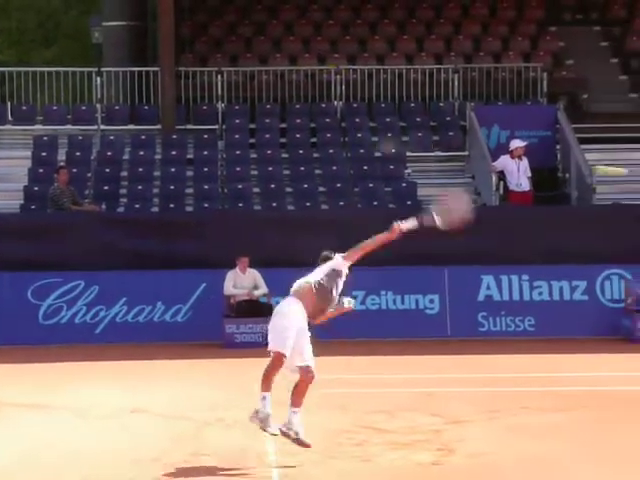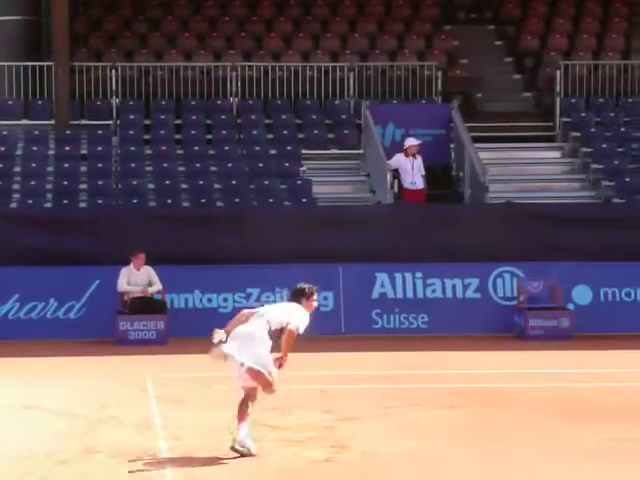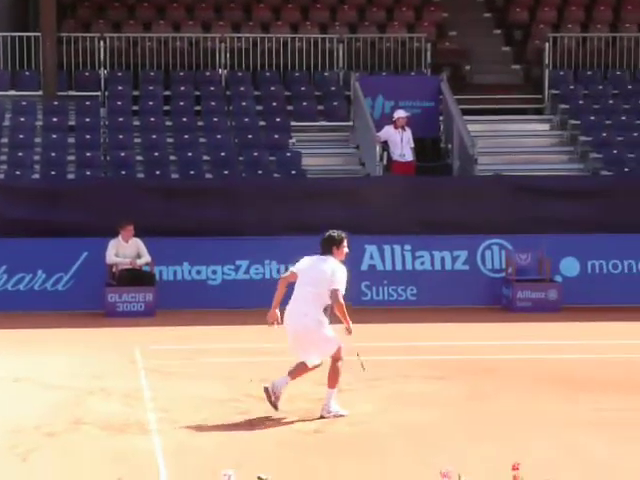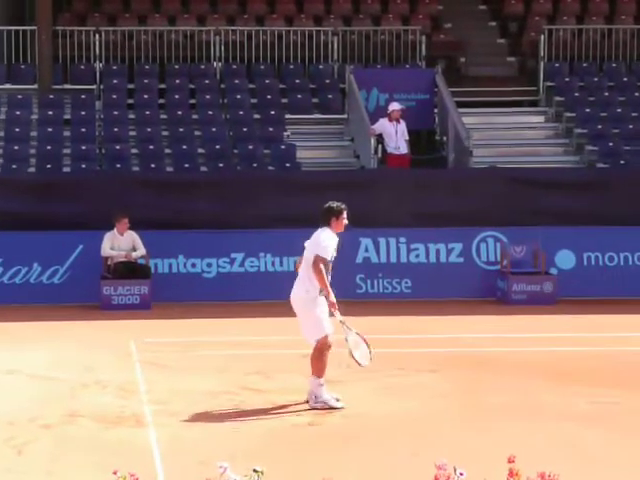
dt=0.4s
person 1, frame 1
left shoulder: (330, 298)
right shoulder: (336, 266)
right elbow: (356, 251)
left wrist: (338, 308)
right wrist: (389, 235)
left hip: (299, 322)
right hip: (291, 311)
left knee: (307, 375)
right knee: (278, 360)
left ankle: (292, 424)
right ankle: (263, 409)
person 1, frame 2
left shoulder: (276, 307)
right shoulder: (302, 314)
left elbow: (245, 314)
right elbow: (290, 332)
left wrist: (225, 332)
right wrist: (283, 357)
left hip: (240, 333)
right hip: (256, 336)
left knee: (251, 392)
right knee: (268, 386)
left ankle: (242, 438)
person 1, frame 3
left shoulder: (307, 261)
right shoulder: (338, 268)
left elbow: (283, 281)
right elbow: (336, 300)
left wrist: (274, 308)
right wrist: (347, 323)
left hip: (292, 319)
right hip: (312, 320)
left knee: (310, 363)
right knee: (336, 356)
left ankle: (278, 386)
right ankle: (329, 406)
person 1, frame 4
left shoulder: (319, 236)
right shoulder: (328, 238)
left elbow: (300, 264)
right elbow: (317, 266)
right wrist: (329, 295)
left hip: (307, 295)
right hip: (309, 297)
left knee: (323, 344)
right knee: (323, 342)
left ankle: (317, 391)
right ankle: (317, 395)
